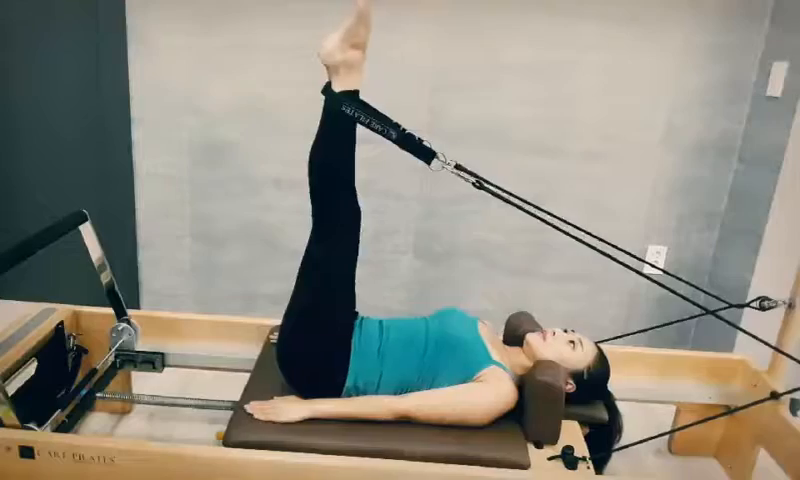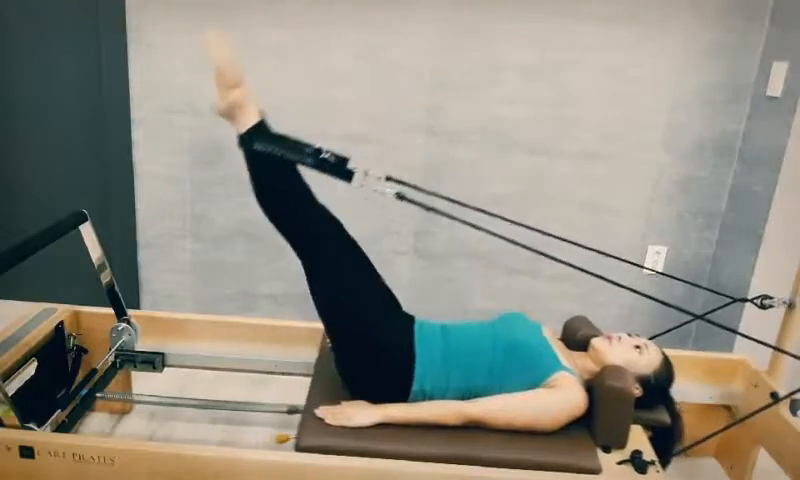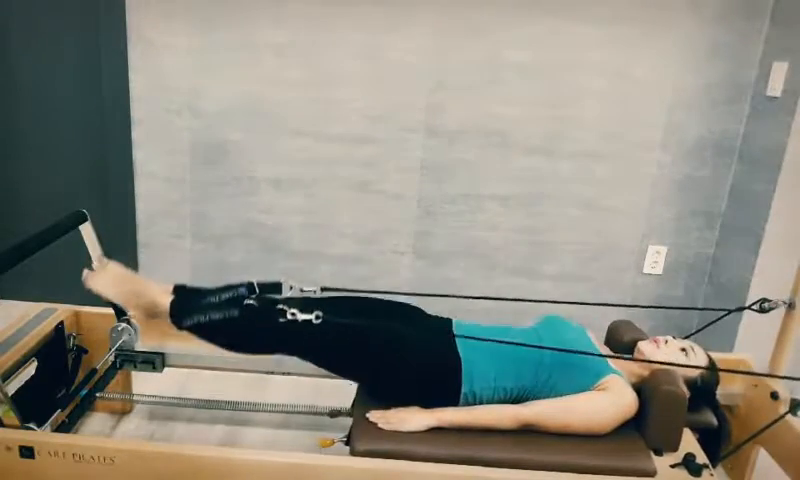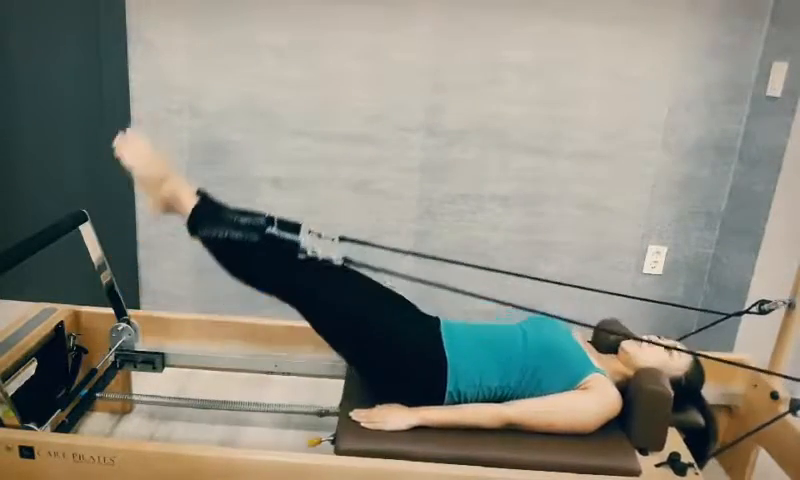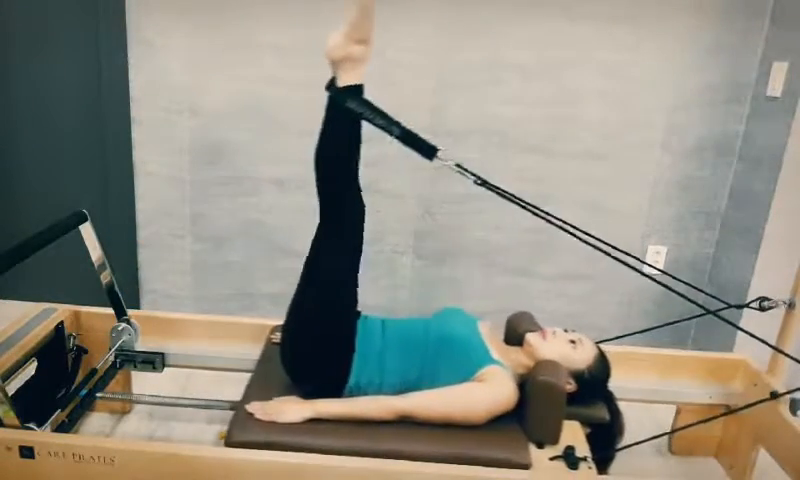
dt=1s
person 1, frame 1
left shoulder: (500, 392)
right shoulder: (489, 338)
left elbow: (401, 407)
left wrist: (308, 407)
left hip: (324, 365)
right hip: (345, 338)
left knee: (335, 225)
person 1, frame 2
left shoulder: (569, 400)
right shoulder: (549, 345)
left elbow: (468, 412)
left wrist: (377, 412)
left hip: (390, 372)
right hip: (407, 335)
left knee: (319, 238)
right knee: (321, 232)
left ankle: (246, 119)
right ankle: (248, 120)
person 1, frame 3
left shoulder: (620, 401)
right shoulder: (595, 347)
left elbow: (523, 415)
left wrist: (429, 416)
left hip: (444, 377)
right hip: (443, 337)
left knee: (294, 328)
right knee: (294, 306)
left ankle: (164, 303)
right ankle: (163, 297)
person 1, frame 4
left shoulder: (603, 401)
right shoulder: (581, 351)
left elbow: (505, 414)
left wrist: (413, 415)
left hip: (428, 374)
right hip: (434, 334)
left knee: (303, 278)
right knee: (306, 262)
left ankle: (185, 203)
right ankle: (184, 198)
person 1, frame 5
left shoulder: (501, 391)
right shoulder: (488, 340)
left elbow: (400, 408)
left wrist: (309, 408)
left hip: (326, 366)
right hip: (347, 337)
left knee: (340, 214)
